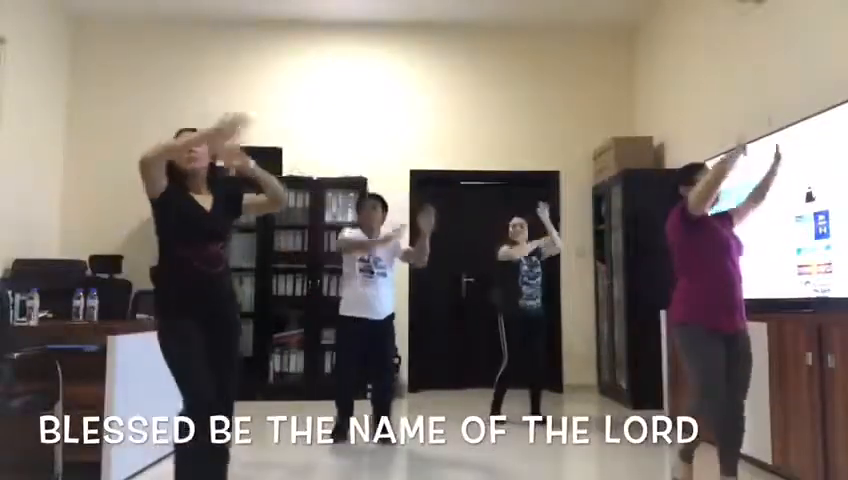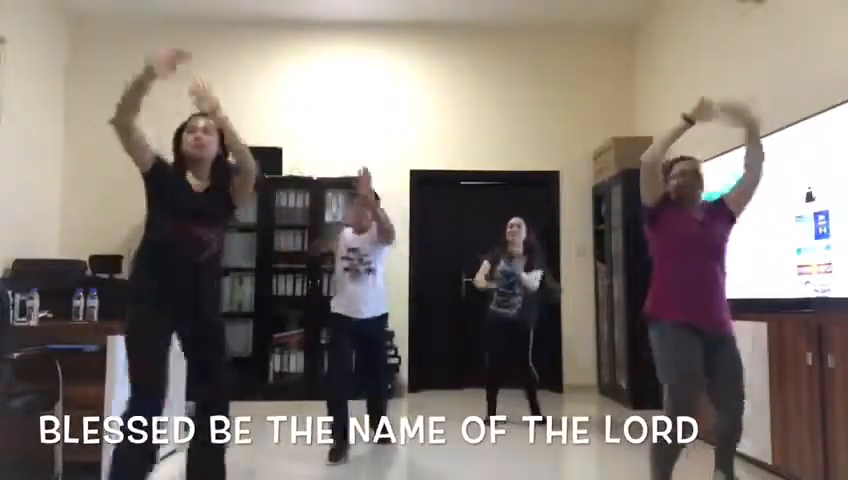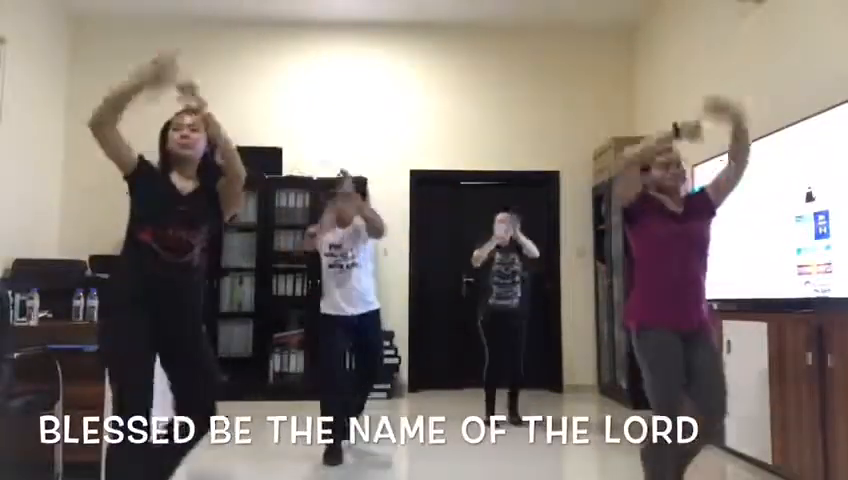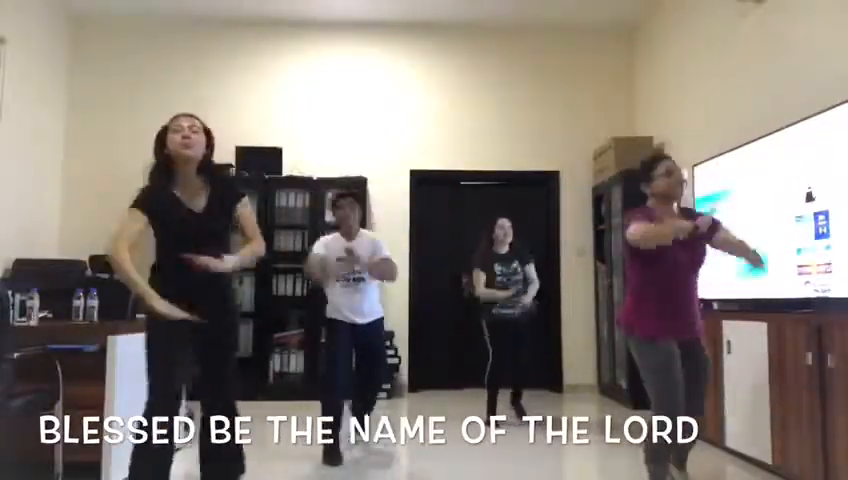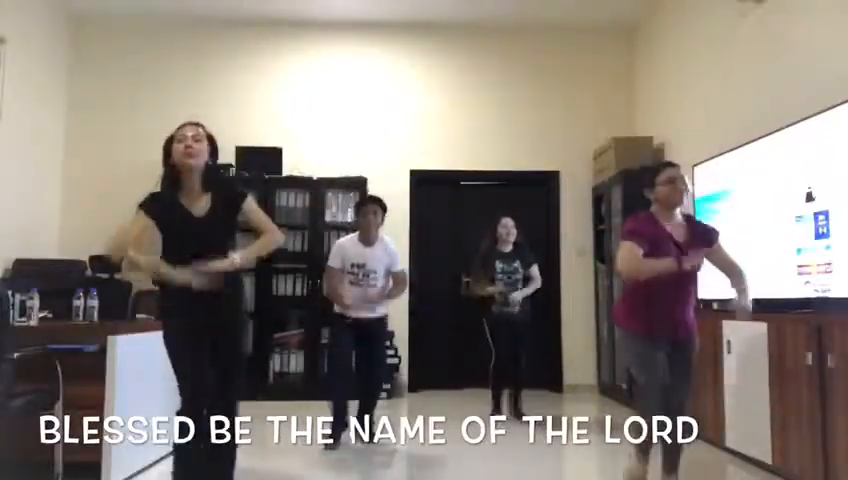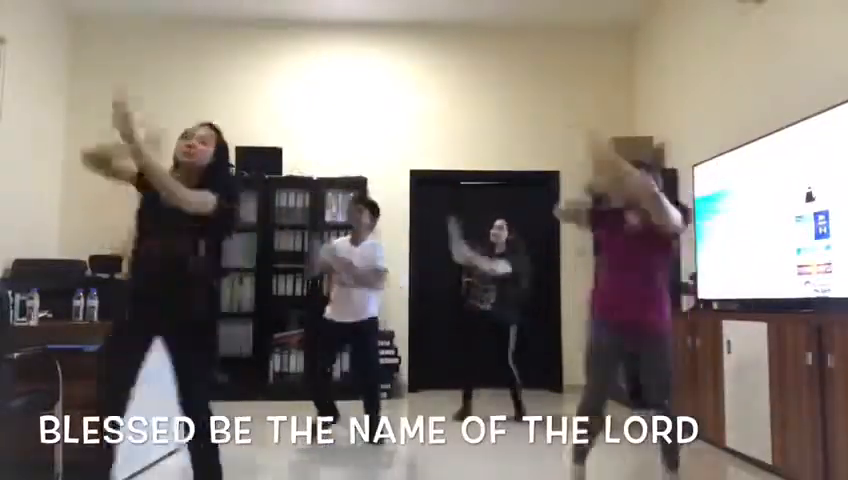
dt=0.4s
person 1, frame 1
left shoulder: (228, 198)
right shoulder: (167, 193)
left elbow: (279, 202)
right elbow: (150, 159)
left wrist: (251, 169)
right wrist: (216, 128)
left hip: (220, 309)
right hip: (177, 311)
left knee: (222, 402)
right knee: (200, 399)
person 1, frame 2
left shoulder: (228, 190)
right shoulder: (162, 175)
left elbow: (248, 168)
right elbow: (123, 119)
left wrist: (219, 112)
right wrist: (149, 75)
left hip: (200, 302)
right hip: (151, 298)
left knee: (213, 403)
right knee: (146, 401)
person 1, frame 3
left shoulder: (217, 191)
right shoulder: (146, 176)
left elbow: (236, 171)
right elbow: (100, 122)
left wrist: (206, 117)
right wrist: (142, 81)
left hip: (182, 309)
right hip: (130, 306)
left knee: (199, 410)
right knee: (133, 418)
person 1, frame 4
left shoulder: (226, 190)
right shoulder: (154, 196)
left elbow: (257, 243)
right elbow: (118, 252)
left wrist: (229, 262)
right wrist: (153, 299)
left hip: (217, 309)
right hip: (171, 310)
left knee: (220, 401)
right knee: (163, 402)
person 1, frame 5
left shoulder: (229, 195)
right shoulder: (160, 202)
left elbow: (274, 235)
right elbow: (120, 250)
left wrist: (234, 260)
right wrist: (171, 273)
left hip: (224, 308)
right hip: (180, 309)
left knee: (224, 400)
right knee: (197, 393)
person 1, frame 6
left shoulder: (210, 196)
right shoulder: (152, 183)
left elbow: (174, 195)
right elbow: (93, 160)
left wrist: (137, 143)
right wrist: (125, 146)
left hip: (186, 307)
right hip: (140, 302)
left knee: (195, 400)
right knee: (110, 397)
person 2, frame 1
left shoulder: (720, 219)
right shoulder: (684, 217)
left elbow: (754, 197)
right elbow: (718, 170)
left wrist: (774, 165)
right wrist: (735, 153)
left hip: (732, 325)
right hip: (694, 324)
left knee: (734, 407)
right knee: (711, 399)
person 2, frame 2
left shoulder: (719, 212)
right shoulder: (660, 213)
left elbow: (754, 168)
right elbow: (649, 161)
left wrist: (751, 127)
right wrist: (689, 120)
left hip: (716, 326)
right hip: (672, 325)
left knee: (732, 409)
right knee: (680, 410)
person 2, frame 3
left shoulder: (699, 204)
right shoulder: (639, 207)
left elbow: (739, 163)
right elbow: (629, 159)
left wrist: (737, 121)
right wrist: (677, 132)
left hip: (696, 324)
right hip: (652, 323)
left knee: (714, 411)
right knee: (667, 413)
person 2, frame 4
left shoulder: (699, 220)
right shoulder: (639, 220)
left elbow: (737, 246)
right elbow: (645, 238)
left wrist: (755, 258)
right wrist: (693, 227)
left hip: (688, 328)
right hip: (648, 329)
left knee: (693, 408)
right knee: (667, 410)
person 2, frame 5
left shoulder: (699, 231)
right shoulder: (639, 226)
left elbow: (733, 270)
right elbow: (626, 266)
left wrist: (743, 296)
right wrist: (680, 263)
left hip: (681, 329)
right hip: (640, 327)
left knee: (677, 403)
right knee: (652, 392)
person 2, frame 6
left shoulder: (667, 220)
right shoulder: (607, 217)
left elbow: (656, 199)
right elbow: (562, 213)
left wrist: (617, 164)
right wrist: (591, 191)
left hip: (651, 324)
right hip: (608, 321)
left knee: (662, 400)
right knee: (595, 395)
person 3, frame 1
left shoulder: (392, 242)
right shoulder: (349, 235)
left elbow: (420, 259)
right elbow: (345, 247)
left wrist: (425, 233)
right wrist: (380, 240)
left hip: (382, 319)
right hip: (351, 318)
left knee: (383, 377)
right knee: (345, 375)
left ankle: (380, 427)
right ankle: (342, 425)
person 3, frame 2
left shoulder: (379, 235)
right shoulder: (341, 235)
left elbow: (389, 231)
left wrist: (370, 195)
right wrist: (346, 223)
left hip: (375, 317)
right hip: (343, 316)
left knee: (377, 376)
right knee: (338, 378)
left ankle: (377, 426)
right ankle: (340, 439)
person 3, frame 3
left shoulder: (364, 227)
right shoulder: (323, 233)
left elbow: (379, 228)
right elbow: (307, 243)
left wrist: (354, 196)
right wrist: (322, 225)
left hip: (367, 313)
right hip: (333, 315)
left knee: (370, 371)
right knee: (332, 379)
left ankle: (348, 413)
right ankle: (334, 442)
person 3, frame 4
left shoulder: (373, 241)
right shoulder: (325, 243)
left elbow: (391, 274)
right elbow: (311, 269)
left wrist: (363, 263)
right wrist: (326, 273)
left hip: (371, 321)
right hip: (339, 320)
left knee: (373, 376)
right knee: (335, 380)
left ankle: (359, 418)
right ankle: (332, 442)
person 3, frame 5
left shoulder: (389, 249)
right shoulder: (342, 245)
left elbow: (401, 284)
right elbow: (331, 283)
left wrist: (380, 297)
right wrist: (345, 305)
left hip: (374, 318)
right hip: (344, 317)
left knee: (373, 372)
right knee: (338, 368)
left ankle: (365, 421)
right ankle: (339, 423)
person 3, frame 6
left shoulder: (377, 248)
right shoulder: (335, 246)
left elbow: (377, 282)
right elbow: (318, 268)
left wrist: (345, 269)
right wrist: (323, 265)
left hip: (364, 320)
right hip: (333, 318)
left knee: (368, 375)
right knee: (316, 370)
left ankle: (373, 426)
right ankle: (328, 414)
person 4, frame 1
left shoulder: (536, 251)
right shoulder: (505, 249)
left elbow: (558, 247)
right elbow: (520, 253)
left wrist: (546, 221)
right wrist: (541, 240)
left hip: (536, 316)
right hip: (512, 315)
left knee: (538, 362)
right knee: (511, 361)
left ankle: (535, 411)
right ankle: (495, 410)
person 4, frame 2
left shoulder: (534, 256)
right shoulder: (495, 255)
left elbow: (534, 285)
right elbow: (478, 279)
left wrist: (520, 272)
right wrist: (488, 284)
left hip: (522, 320)
right hip: (496, 319)
left knee: (525, 363)
right knee: (494, 363)
left ankle: (535, 410)
right ankle: (491, 412)
person 4, frame 3
left shoulder: (519, 248)
right shoulder: (487, 249)
left elbow: (535, 254)
right elbow: (475, 261)
left wrist: (518, 234)
right wrist: (495, 239)
left hip: (516, 314)
right hip: (491, 314)
left knee: (516, 360)
right knee: (493, 359)
left ankle: (513, 409)
right ankle: (490, 411)
person 4, frame 4
left shoulder: (521, 255)
right shoulder: (484, 257)
left elbow: (534, 281)
right elbow: (479, 291)
left wrist: (529, 296)
right wrist: (505, 294)
left hip: (519, 318)
right hip: (494, 318)
left knee: (520, 359)
right knee: (497, 359)
left ankle: (516, 401)
right ankle: (491, 412)
person 4, frame 5
left shoulder: (524, 254)
right shoulder: (486, 255)
left elbow: (537, 281)
right elbow: (477, 284)
left wrist: (521, 293)
right wrist: (491, 289)
left hip: (520, 316)
right hip: (496, 315)
left knee: (518, 358)
right knee: (500, 357)
left ankle: (516, 405)
right ankle: (496, 406)
person 4, frame 6
left shoulder: (512, 257)
right shoulder: (485, 253)
left elbow: (495, 269)
right elbow: (460, 258)
left wrist: (470, 256)
right wrist: (455, 237)
left hip: (504, 316)
right hip: (478, 313)
left knee: (508, 359)
right knee: (471, 357)
left ankle: (519, 406)
right ankle: (466, 404)
